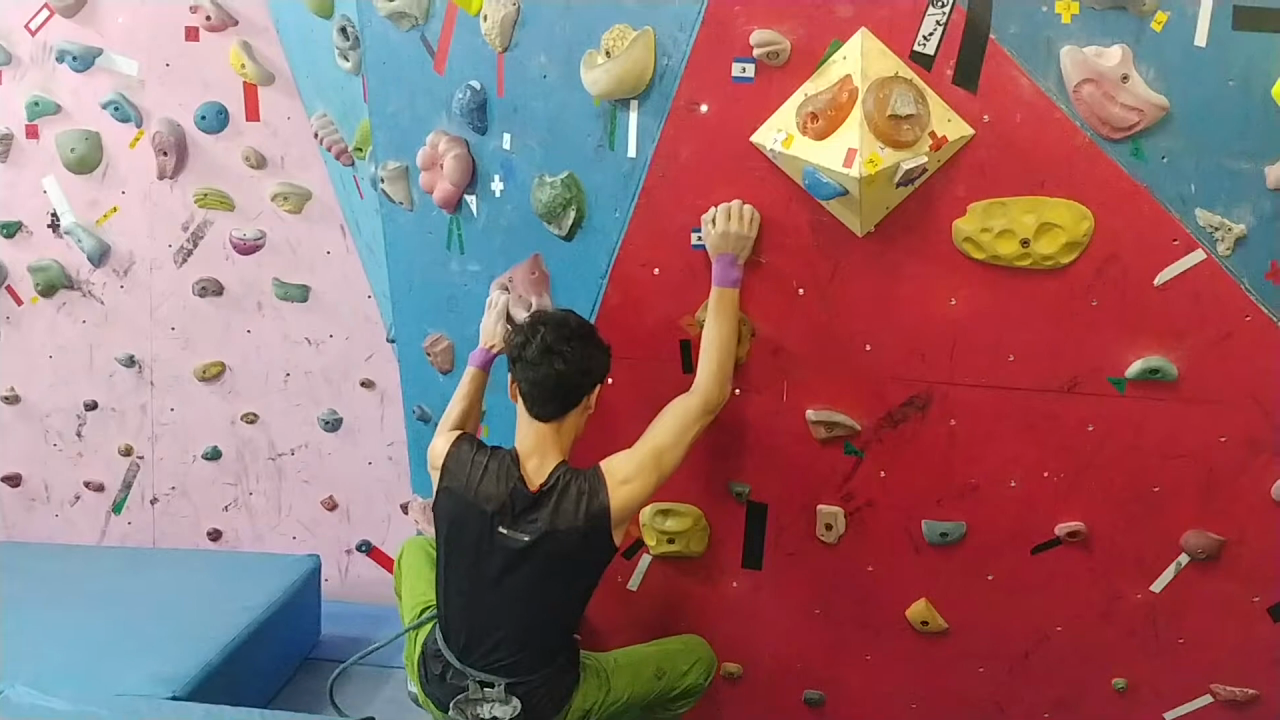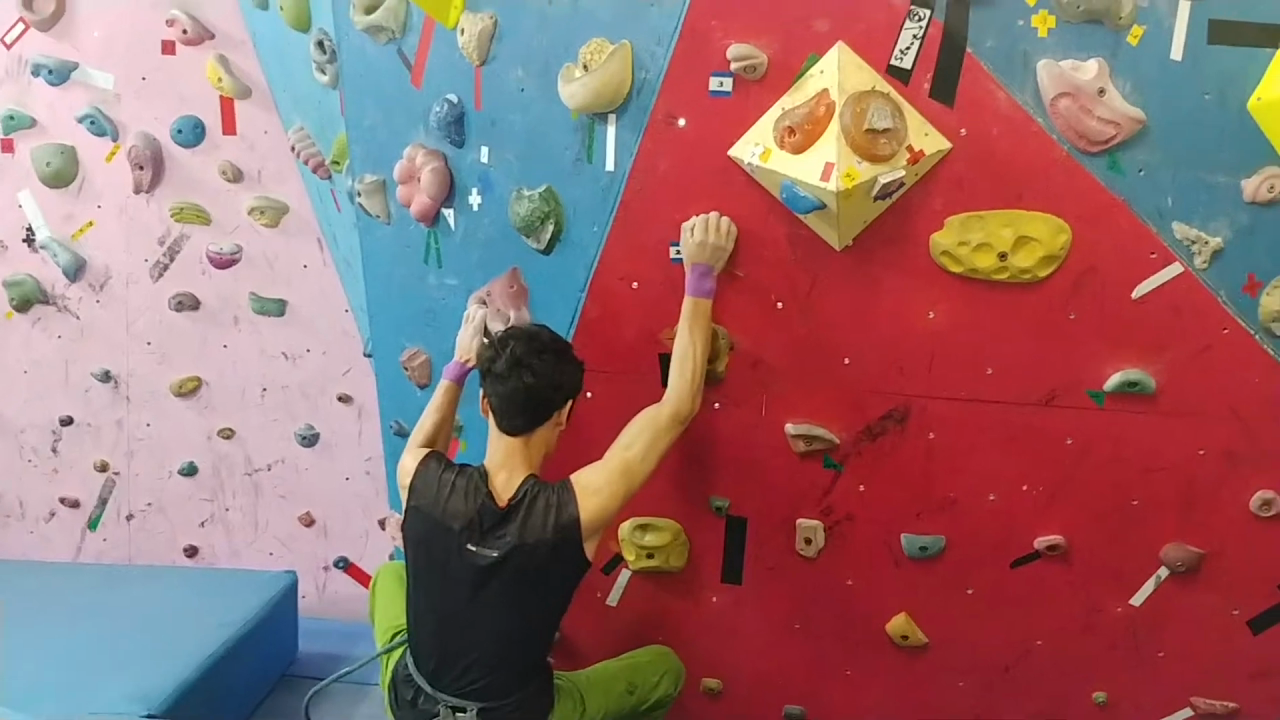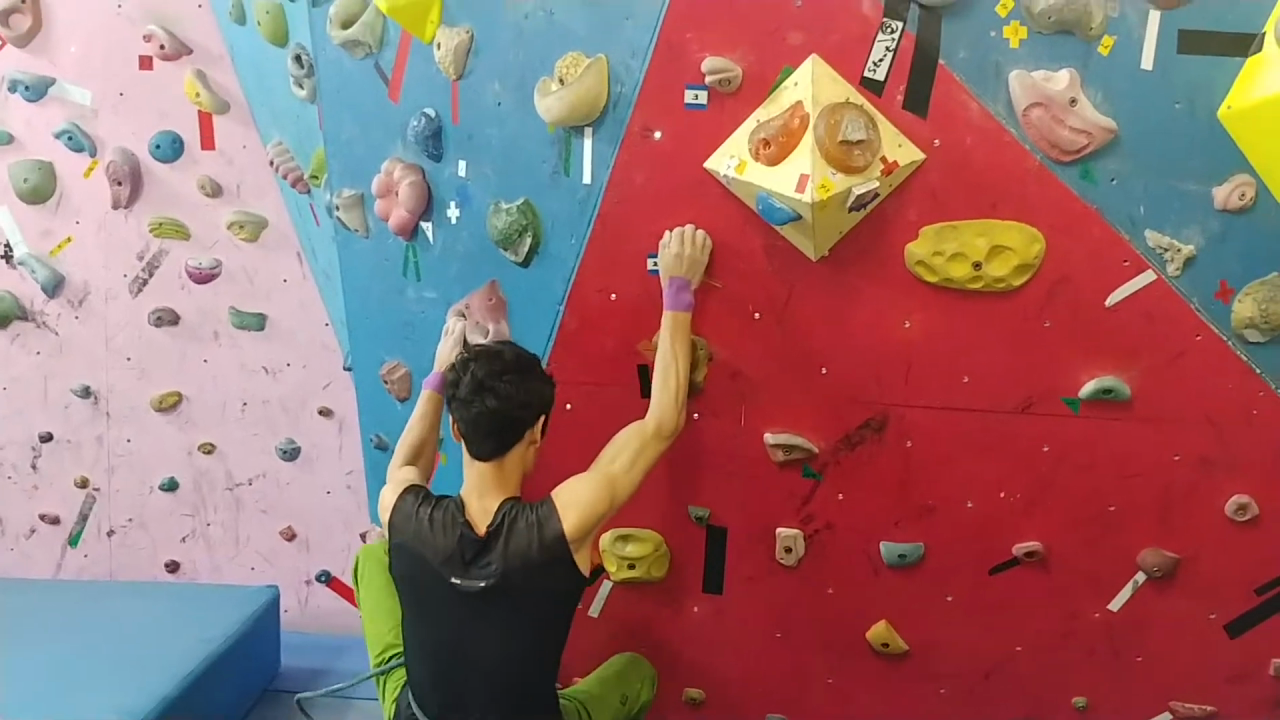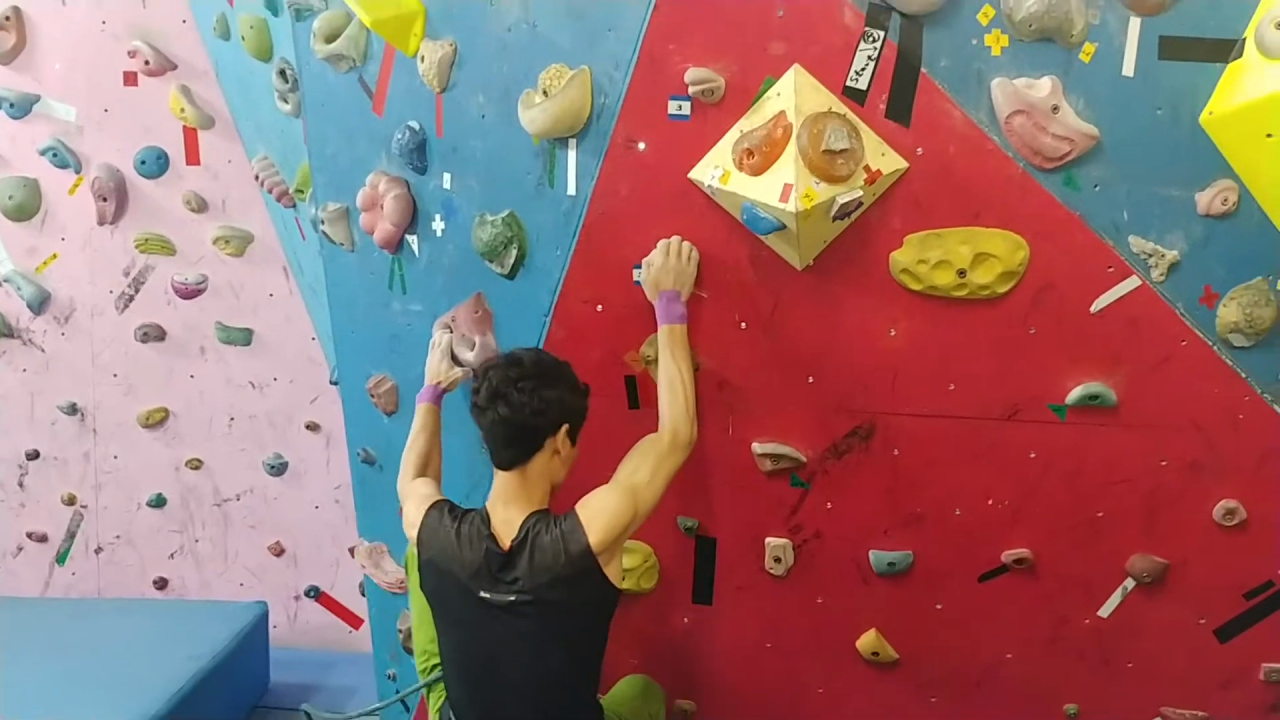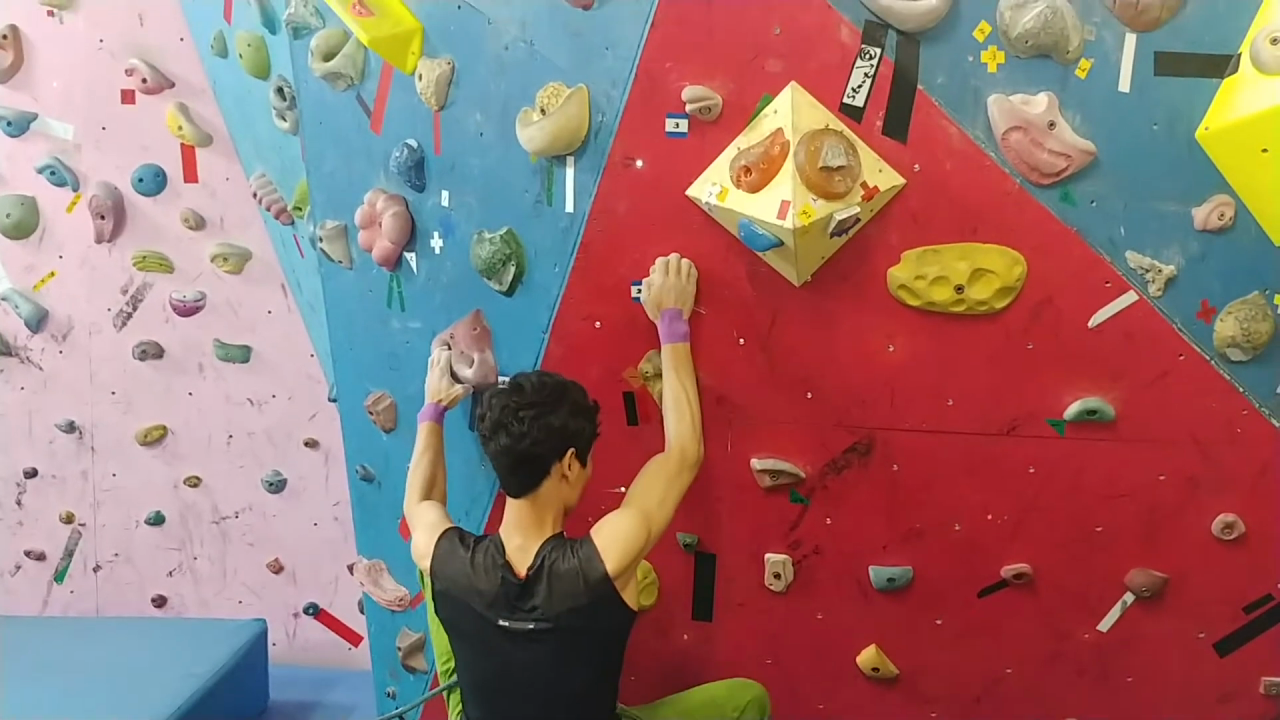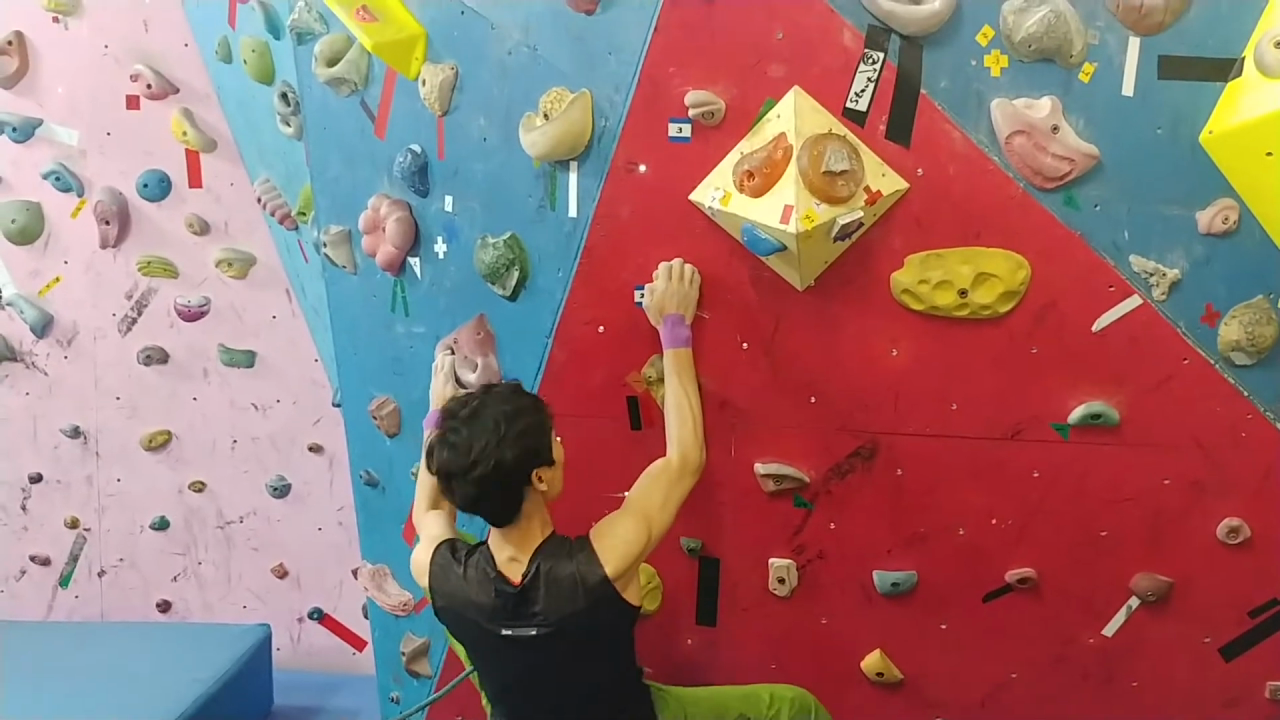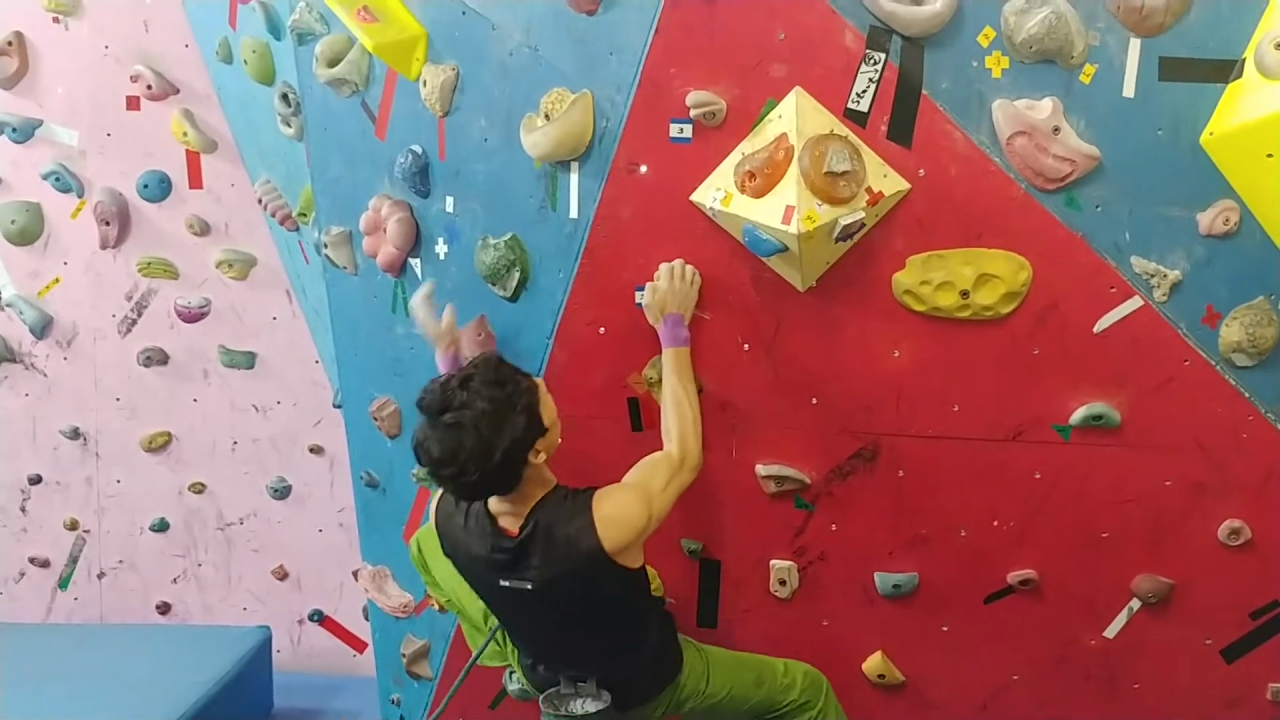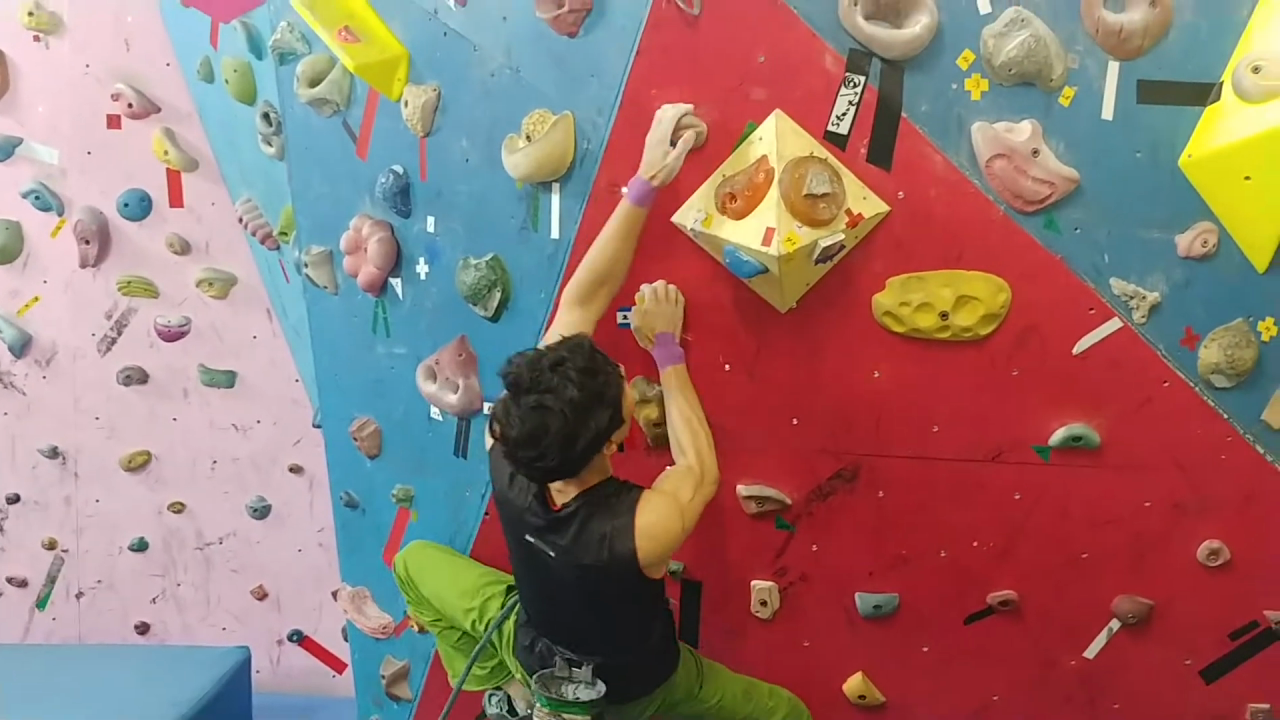
dt=0.4s
person 1, frame 1
left shoulder: (454, 464)
right shoulder: (607, 495)
right elbow: (708, 396)
left wrist: (484, 352)
right wrist: (726, 267)
left knee: (416, 550)
right knee: (697, 660)
person 1, frame 2
left shoulder: (424, 483)
right shoulder: (576, 510)
right elbow: (678, 406)
left wrist: (459, 366)
right wrist: (700, 277)
right knee: (665, 670)
person 1, frame 3
left shoulder: (404, 516)
right shoulder: (561, 526)
left elbow: (404, 469)
right elbow: (663, 422)
left wrist: (439, 377)
right wrist: (678, 291)
right knee: (637, 674)
person 1, frame 4
left shoulder: (434, 533)
right shoulder: (587, 539)
left elbow: (413, 480)
right elbow: (677, 435)
left wrist: (433, 389)
right wrist: (669, 303)
person 1, frame 5
left shoulder: (444, 560)
right shoulder: (602, 562)
left elbow: (419, 503)
right elbow: (685, 453)
left wrist: (433, 407)
right wrist: (672, 324)
person 1, frame 6
left shoulder: (435, 569)
right shoulder: (602, 563)
left elbow: (428, 514)
right elbow: (685, 460)
left wrist: (439, 416)
right wrist: (674, 329)
person 1, frame 7
left shoulder: (450, 521)
right shoulder: (603, 522)
left elbow: (462, 456)
right elbow: (683, 456)
left wrist: (451, 367)
right wrist: (672, 328)
left hip: (547, 676)
person 1, frame 8
left shoulder: (508, 449)
right shoulder: (645, 526)
left elbow: (579, 302)
right elbow: (701, 473)
left wrist: (645, 183)
right wrist: (665, 348)
left hip: (536, 659)
left knee: (416, 564)
